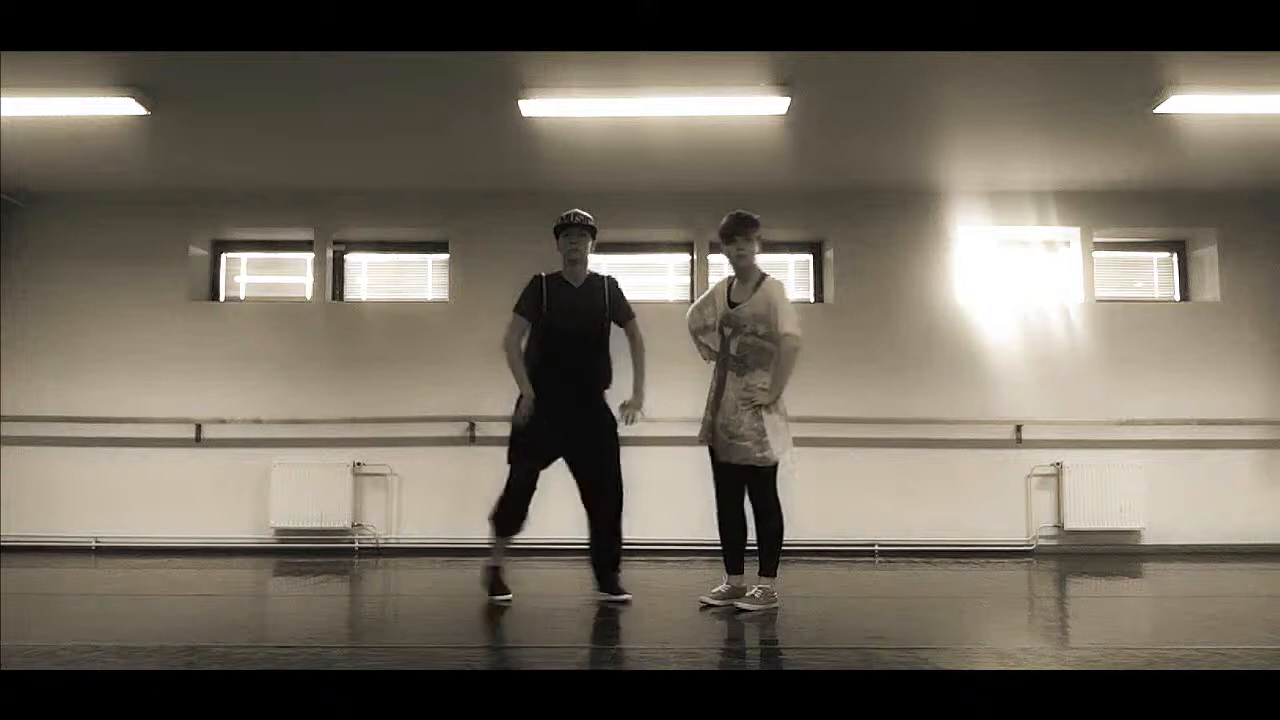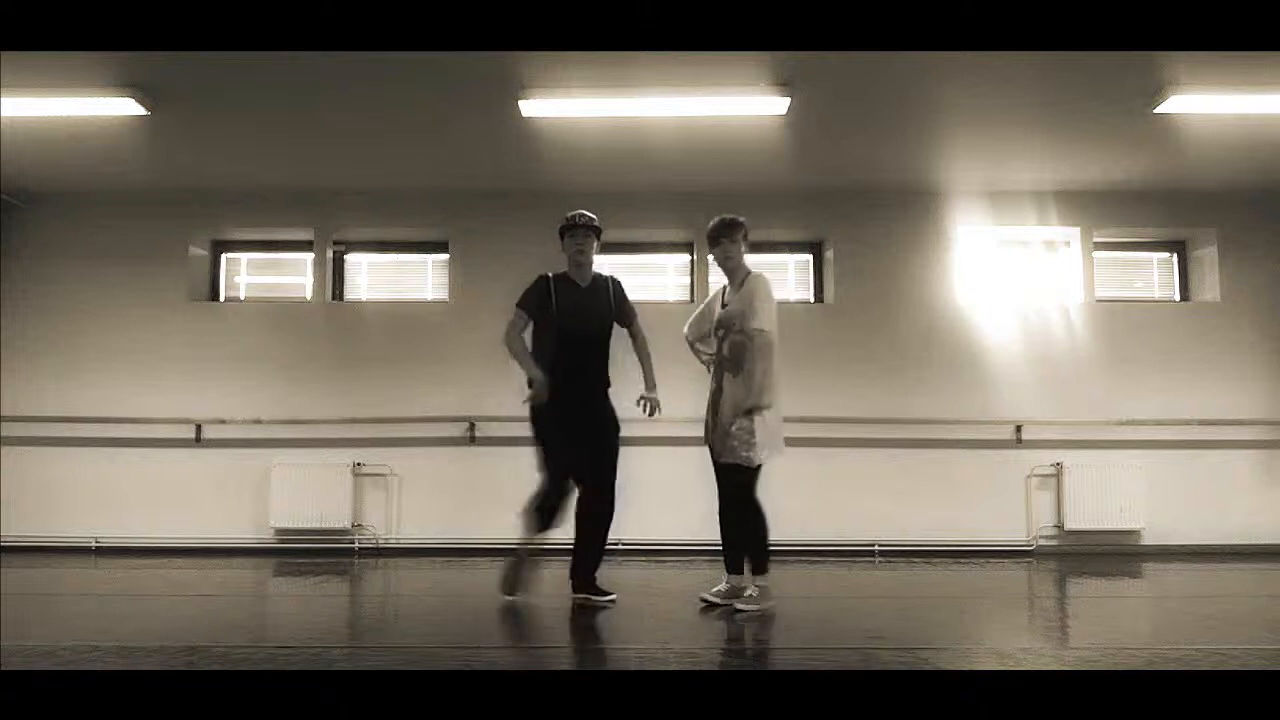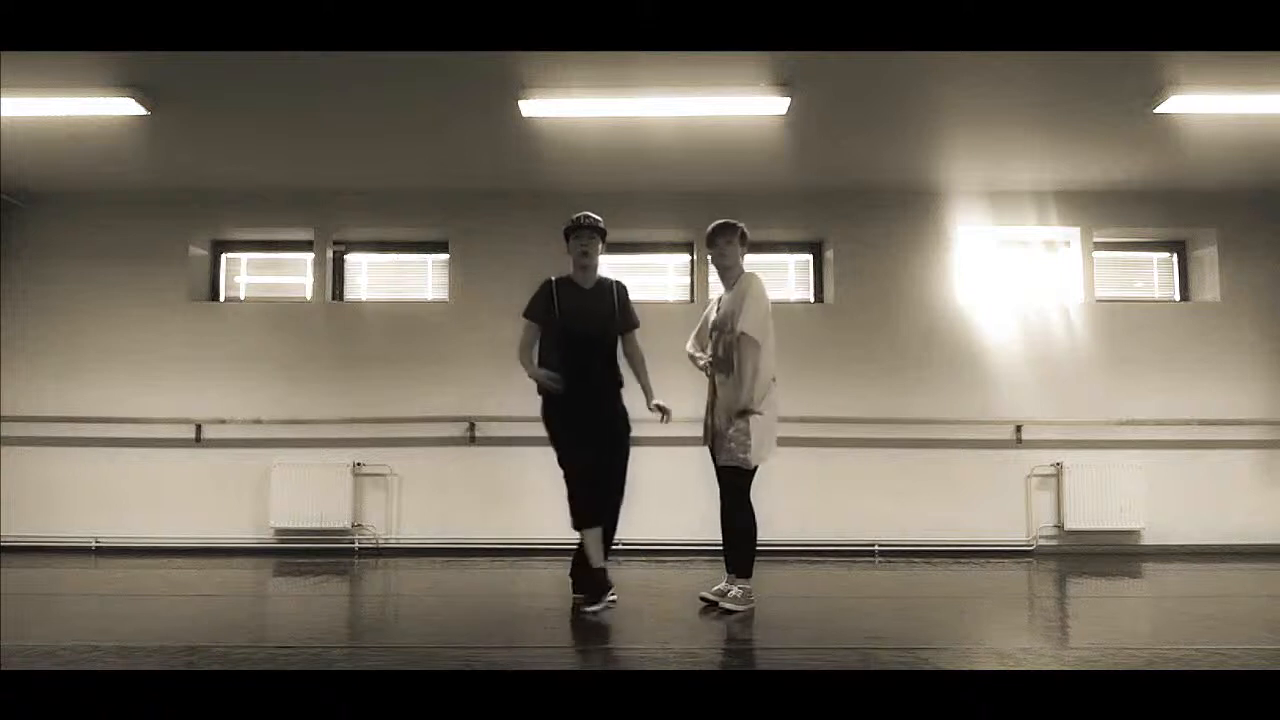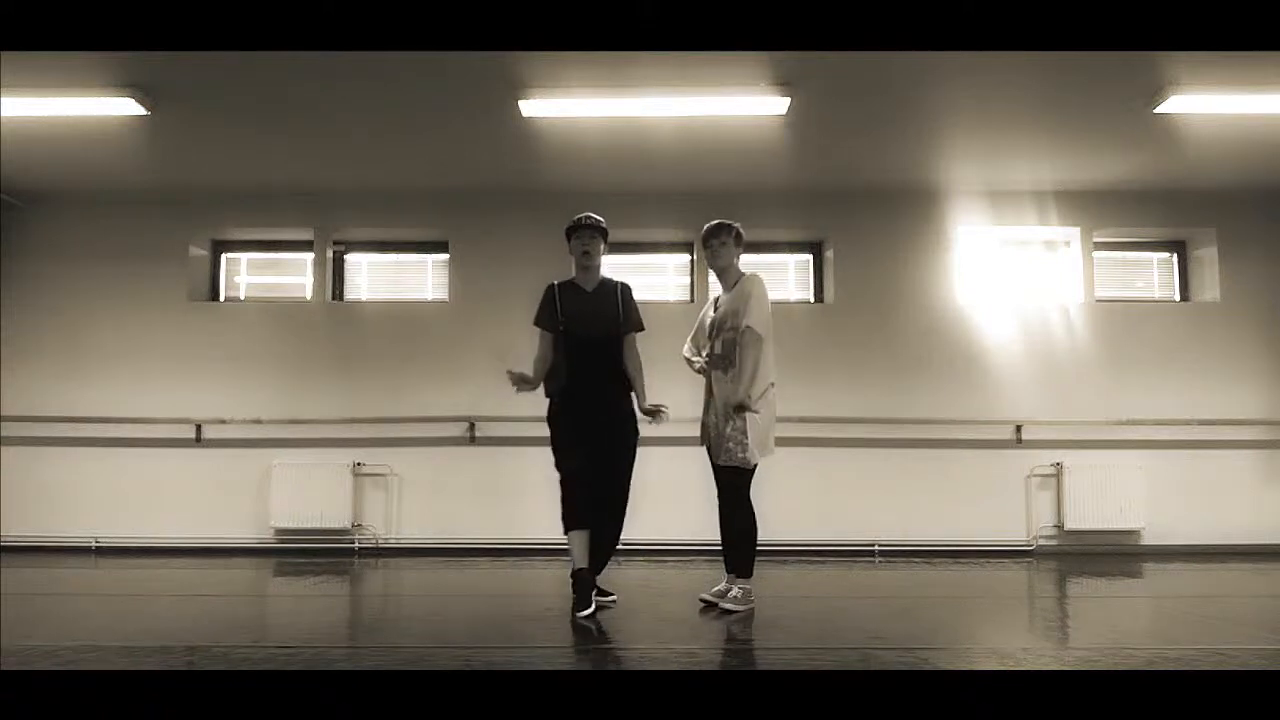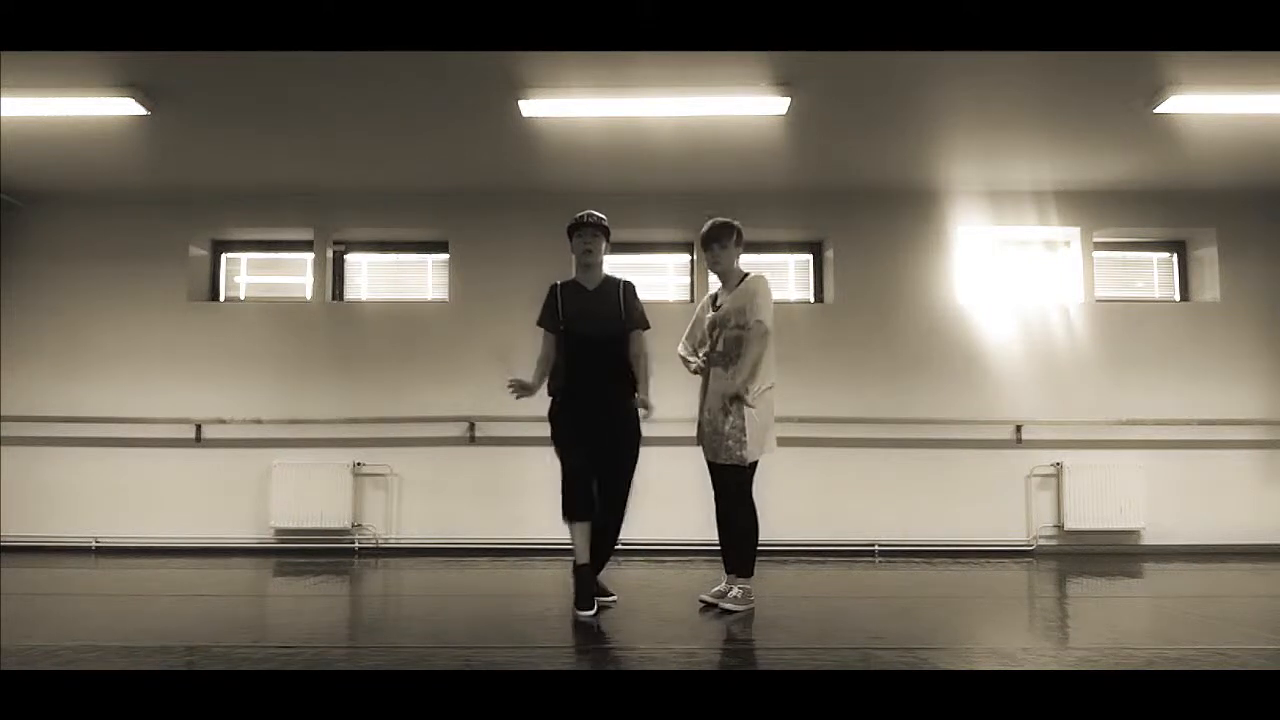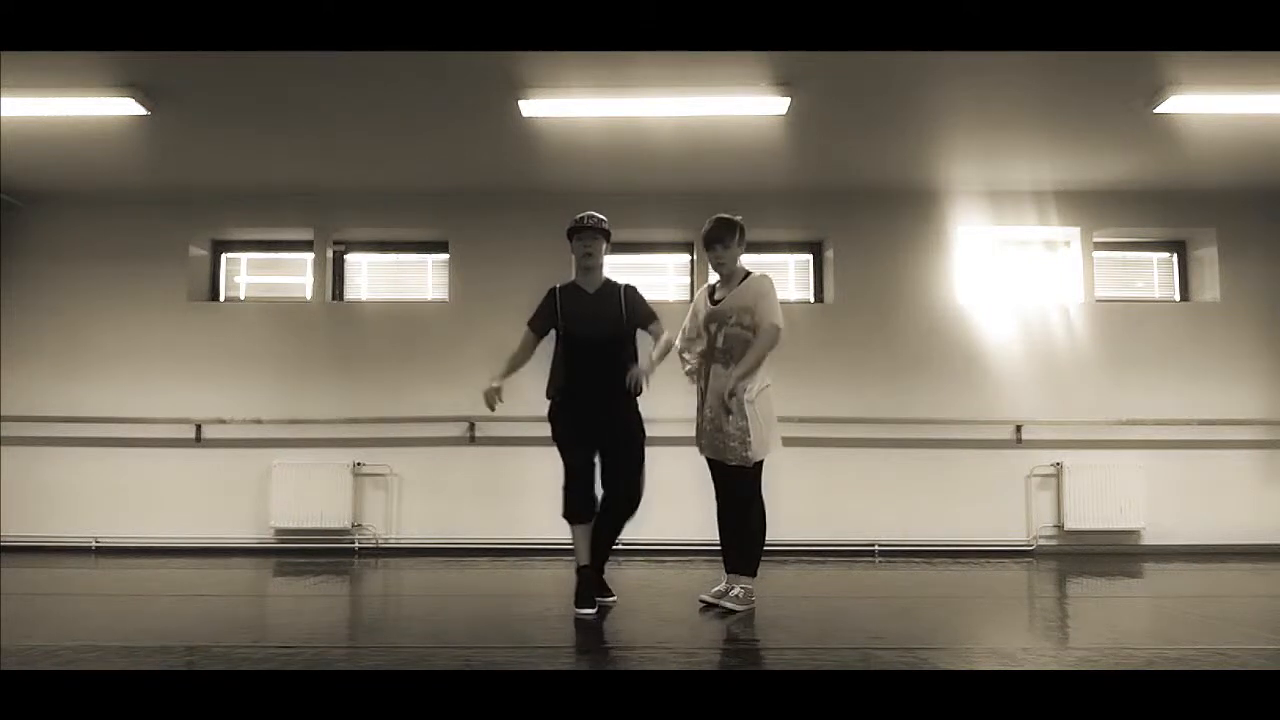
dt=0.2s
person 1, frame 1
left shoulder: (607, 288)
right shoulder: (540, 286)
left elbow: (635, 338)
right elbow: (511, 342)
left wrist: (637, 393)
right wrist: (526, 391)
left hip: (589, 403)
right hip: (542, 401)
left knee: (606, 488)
right knee: (520, 480)
left ankle: (608, 576)
right ankle: (495, 568)
person 1, frame 2
left shoulder: (610, 289)
right shoulder: (546, 286)
left elbow: (637, 336)
right elbow: (512, 334)
left wrist: (650, 386)
right wrist: (534, 374)
left hip: (595, 401)
right hip: (553, 401)
left knee: (600, 491)
right knee: (559, 481)
left ankle: (583, 577)
right ankle: (521, 556)
person 1, frame 3
left shoulder: (616, 292)
right shoulder: (551, 290)
left elbow: (632, 349)
right elbow: (525, 347)
left wrist: (651, 397)
right wrist: (534, 372)
left hip: (607, 402)
right hip: (564, 403)
left knee: (609, 488)
right knee: (582, 478)
left ankle: (585, 576)
right ankle: (596, 576)
person 1, frame 4
left shoulder: (620, 293)
right shoulder: (555, 295)
left elbow: (629, 351)
right elbow: (546, 353)
left wrist: (642, 400)
right wrist: (533, 380)
left hip: (614, 407)
right hip: (569, 406)
left knee: (612, 495)
right knee: (576, 484)
left ankle: (588, 576)
right ankle: (584, 581)
person 1, frame 5
left shoulder: (624, 291)
right shoulder: (558, 294)
left elbow: (637, 348)
right elbow: (550, 351)
left wrist: (643, 392)
right wrist: (534, 383)
left hip: (617, 407)
right hip: (570, 405)
left knee: (613, 494)
right knee: (577, 480)
left ankle: (590, 574)
right ankle: (583, 576)
person 1, frame 6
left shoulder: (626, 295)
right shoulder: (557, 297)
left elbow: (664, 337)
right elbow: (528, 344)
left wrist: (648, 363)
right wrist: (500, 378)
left hip: (619, 408)
right hip: (571, 407)
left knee: (626, 490)
right knee: (579, 476)
left ankle: (593, 568)
right ankle: (585, 574)
person 2, frame 1
left shoulder: (771, 289)
right shoulder: (721, 289)
left elbow: (790, 343)
right elbow: (695, 321)
left wrist: (773, 392)
left hip: (755, 412)
right hip: (721, 407)
left knee: (763, 499)
right knee: (726, 499)
left ankle: (767, 585)
right ankle: (734, 580)
person 2, frame 2
left shoulder: (757, 285)
right shoulder: (718, 296)
left elbow: (763, 340)
right elbow: (692, 333)
left wrist: (757, 395)
right wrist: (708, 359)
left hip: (749, 409)
right hip: (721, 406)
left knee: (744, 493)
right knee: (727, 498)
left ankle: (760, 583)
right ankle: (734, 579)
person 2, frame 3
left shoulder: (751, 285)
right shoulder: (717, 301)
left elbow: (748, 339)
right elbow: (695, 344)
left wrist: (746, 395)
right wrist: (703, 363)
left hip: (746, 408)
right hip: (720, 407)
left knee: (737, 494)
right knee: (728, 496)
left ankle: (743, 585)
right ankle: (732, 579)
person 2, frame 4
left shoulder: (751, 285)
right shoulder: (713, 303)
left elbow: (752, 335)
right elbow: (691, 347)
left wrist: (743, 390)
right wrist: (699, 363)
left hip: (745, 406)
right hip: (716, 406)
left knee: (737, 494)
right knee: (725, 496)
left ankle: (744, 584)
right ankle: (731, 578)
person 2, frame 5
left shoulder: (755, 285)
right shoulder: (709, 301)
left elbow: (760, 331)
right elbow: (687, 347)
left wrist: (740, 381)
right wrist: (695, 362)
left hip: (743, 403)
right hip: (713, 404)
left knee: (739, 493)
right knee: (723, 496)
left ankle: (745, 584)
right ankle: (731, 578)
person 2, frame 6
left shoulder: (759, 285)
right shoulder: (704, 295)
left elbow: (770, 334)
right elbow: (685, 341)
left wrist: (735, 377)
right wrist: (690, 363)
left hip: (744, 401)
right hip: (711, 403)
left knee: (747, 494)
right knee: (725, 496)
left ankle: (746, 582)
right ankle: (731, 578)
